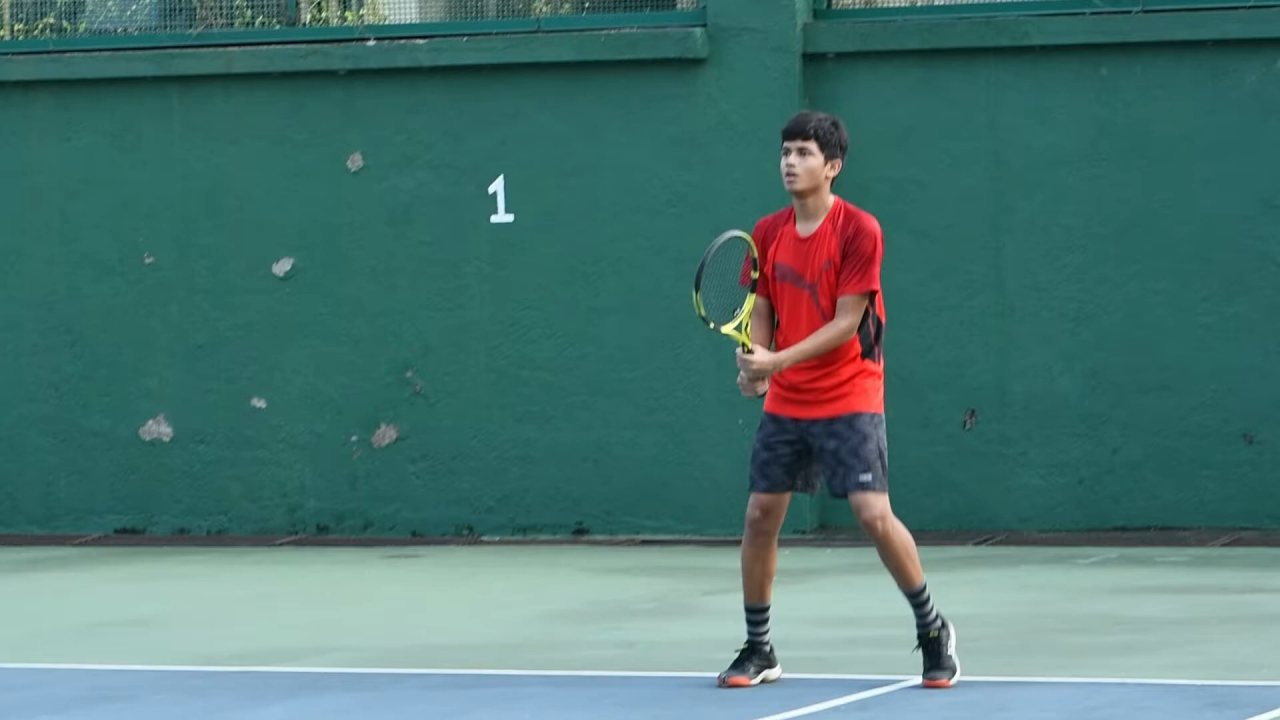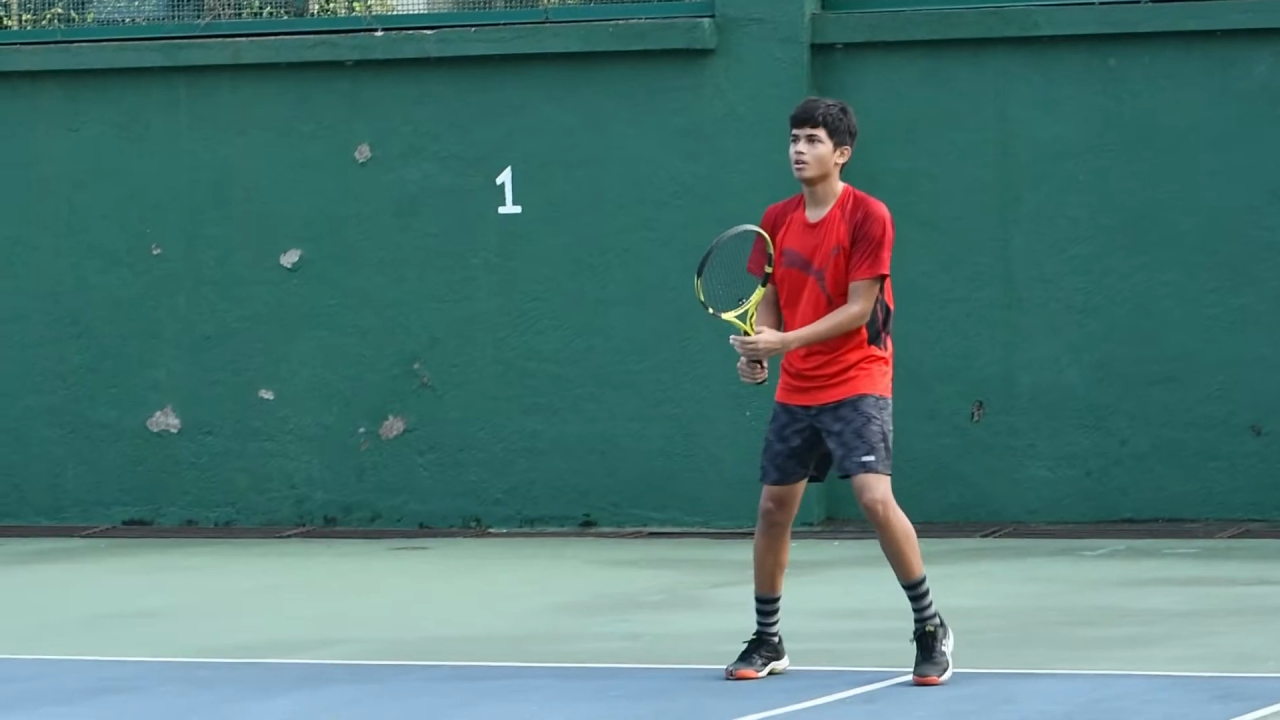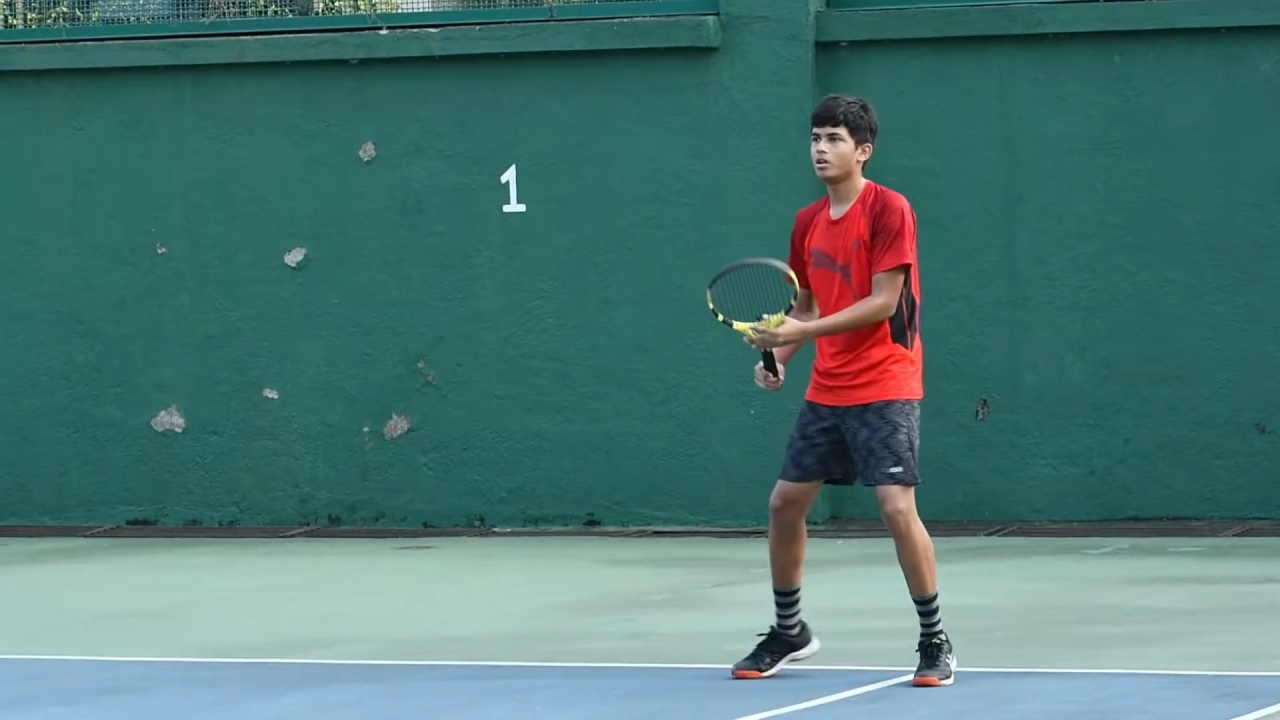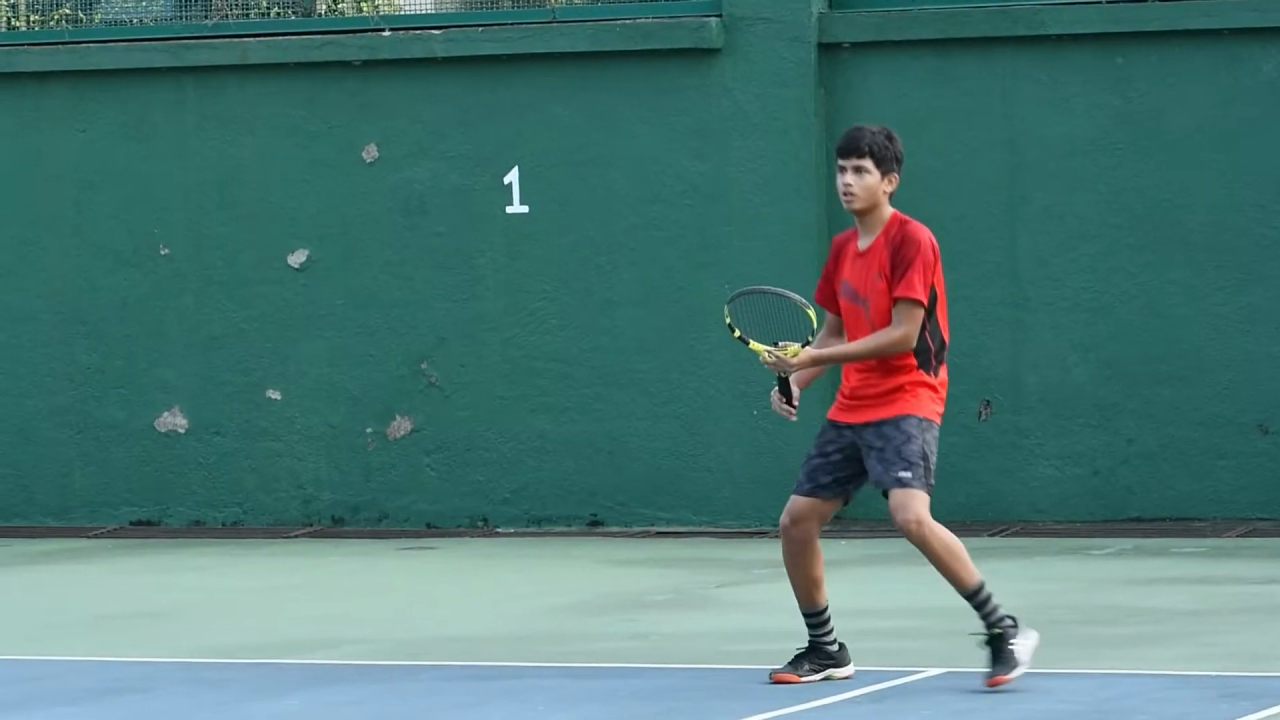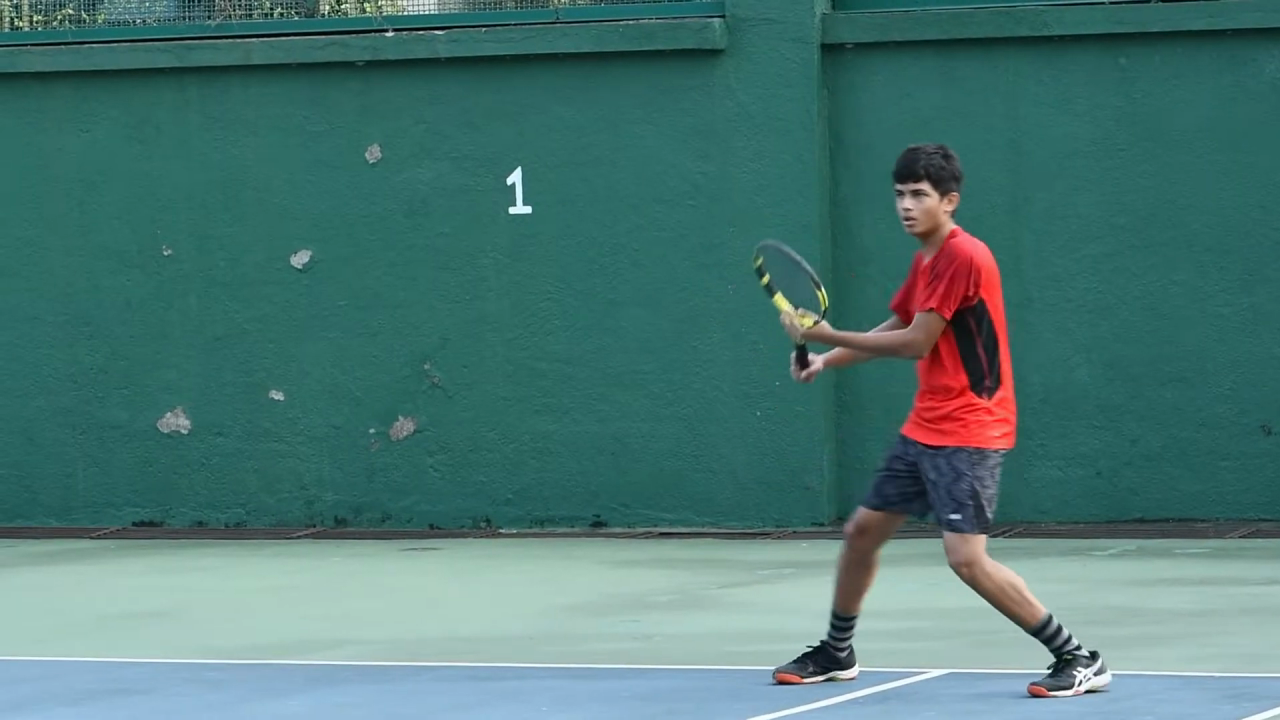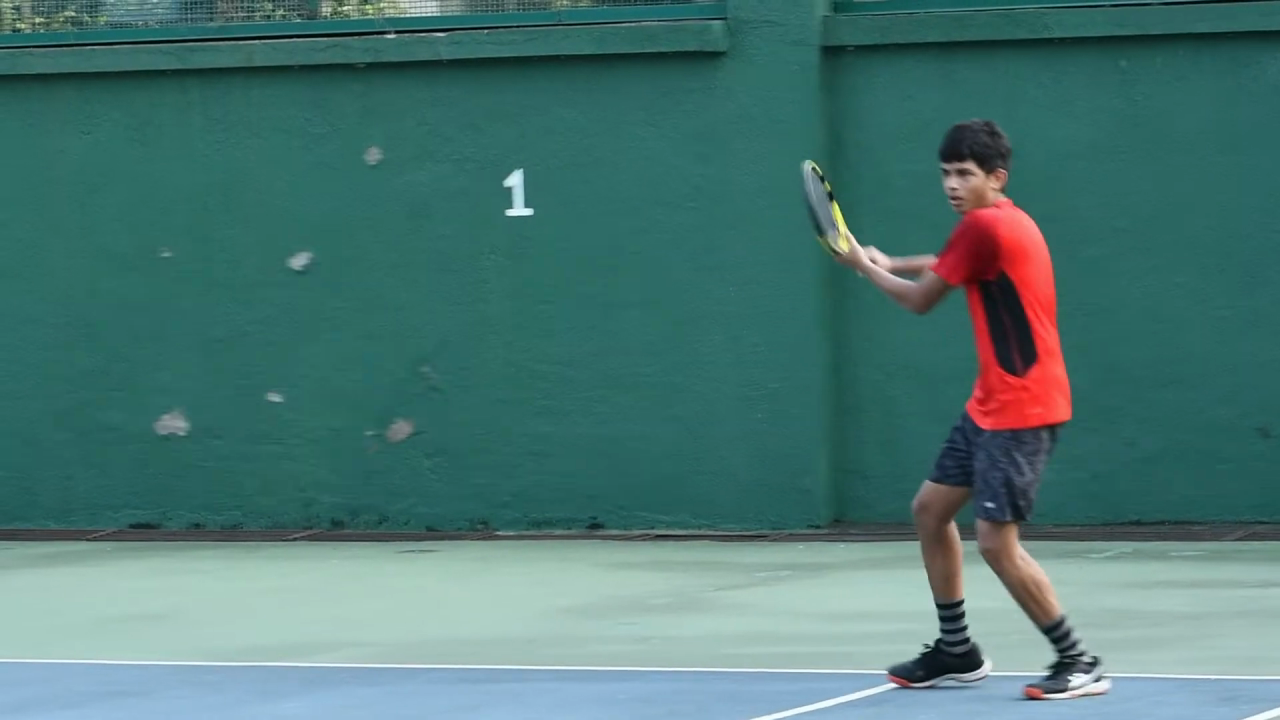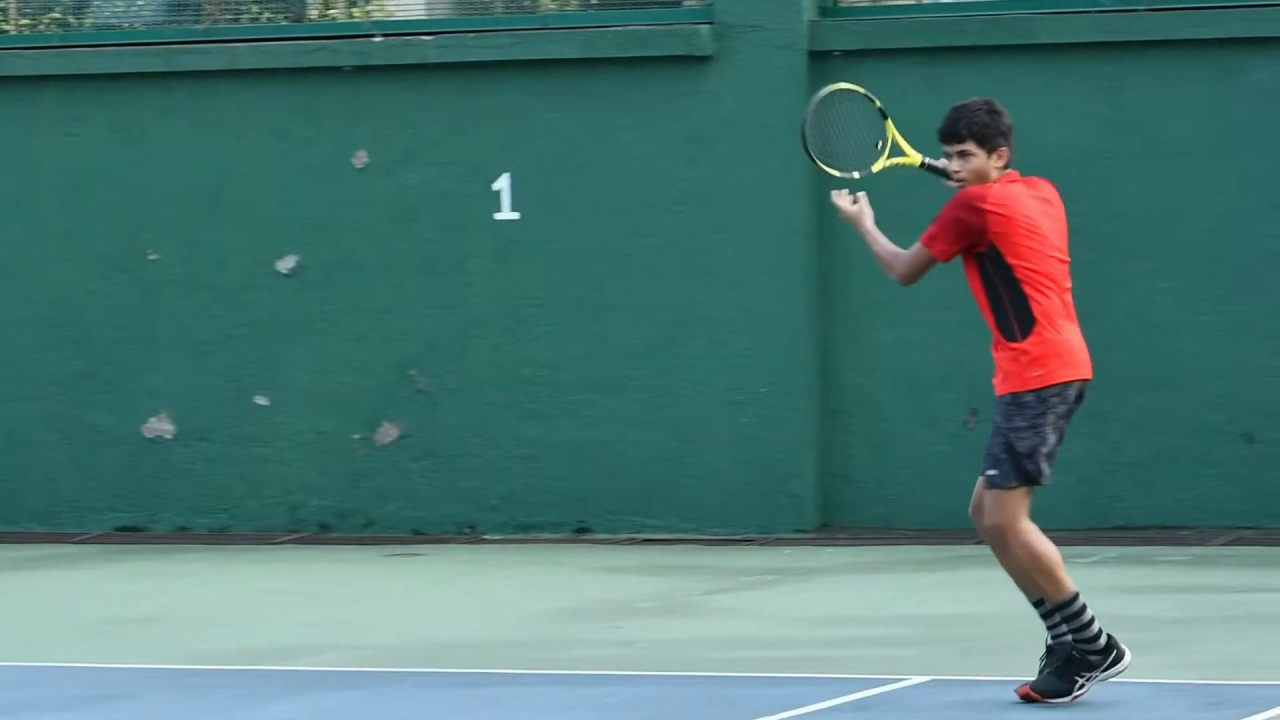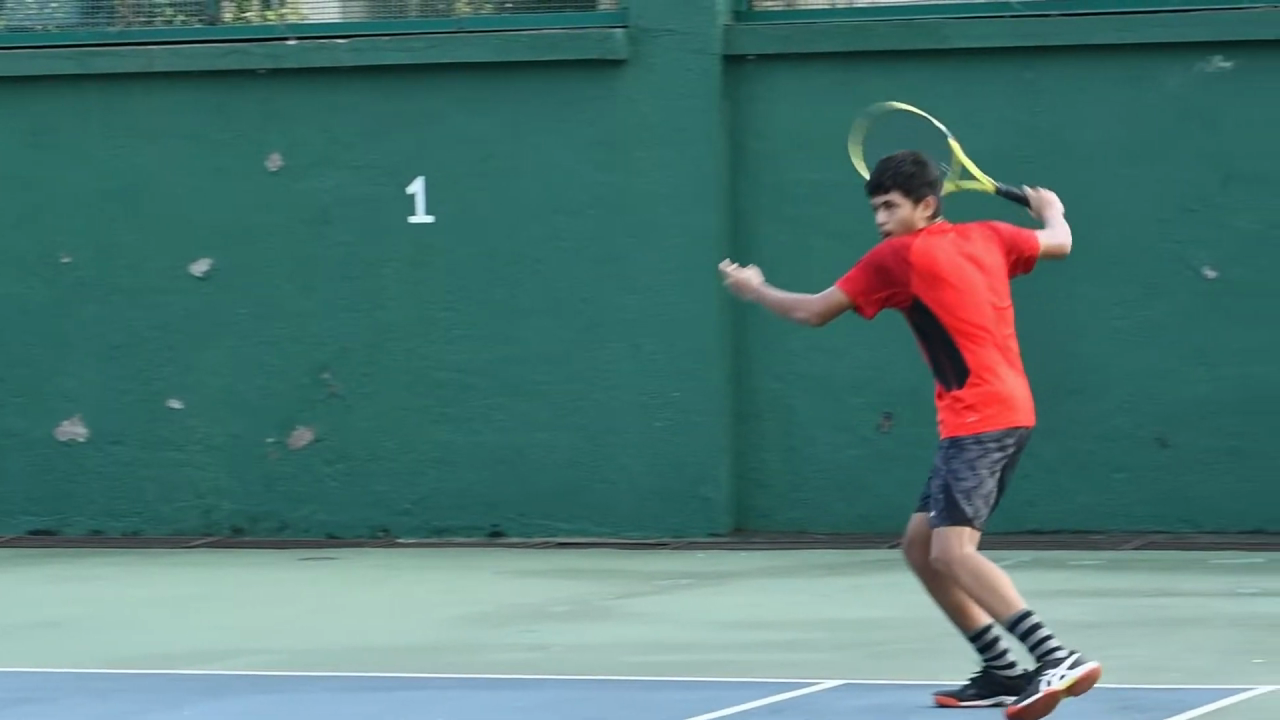
dt=0.4s
person 1, frame 1
left shoulder: (860, 230)
right shoulder: (768, 232)
left elbow: (846, 323)
left wrist: (778, 360)
right wrist: (754, 364)
left hip: (849, 399)
right hip: (785, 403)
left knee: (873, 515)
right knee: (759, 517)
left ankle: (932, 628)
right ankle: (758, 649)
person 1, frame 2
left shoulder: (869, 215)
right shoulder: (777, 219)
left elbow: (858, 310)
left wrist: (784, 341)
right wrist: (756, 349)
left hip: (857, 385)
right hip: (795, 391)
left knee: (876, 499)
right knee: (772, 510)
left ankle: (931, 630)
right ankle: (766, 640)
person 1, frame 3
left shoulder: (890, 208)
right shoulder: (806, 222)
left elbow: (885, 301)
left wrist: (803, 330)
right wrist: (778, 355)
left hip: (886, 388)
right hip: (826, 391)
left knee: (897, 510)
right knee: (784, 506)
left ankle: (935, 642)
right ankle: (789, 632)
person 1, frame 4
left shoulder: (913, 241)
right shoulder: (842, 247)
left elbow: (902, 337)
left wrist: (814, 357)
right wrist: (794, 381)
left hip: (907, 403)
right hip: (850, 411)
left knee: (912, 518)
right knee: (795, 526)
left ankle: (1005, 629)
right ankle: (824, 648)
person 1, frame 5
left shoulder: (960, 254)
right shoulder: (924, 260)
left elbow: (917, 343)
right elbow: (898, 326)
left wrist: (832, 338)
right wrist: (828, 357)
left hip: (971, 432)
right hip: (923, 429)
left knee: (966, 559)
right knee: (862, 532)
left ankle: (1080, 659)
right ankle: (836, 650)
person 1, frame 6
left shoulder: (985, 224)
right shoulder: (1007, 220)
left elbow: (920, 301)
left wrist: (864, 265)
right wrist: (894, 263)
left hip: (1023, 408)
right hip: (990, 404)
left knee: (997, 542)
right knee: (930, 510)
left ankle: (1081, 663)
right ankle: (957, 646)
person 1, frame 7
left shoulder: (972, 204)
right shoulder: (1038, 190)
left elbow: (904, 271)
left wrist: (862, 223)
right wrist: (973, 178)
left hip: (1037, 375)
right hip: (1051, 372)
left knee: (1004, 519)
right knee: (989, 516)
left ankle: (1097, 646)
right ankle: (1069, 646)
person 1, frame 8
left shoulder: (897, 257)
right shoulder: (988, 235)
left elbow: (811, 312)
right elbow: (1056, 242)
left wrist: (755, 288)
right wrist: (1049, 208)
left hip: (980, 422)
right hip: (1002, 416)
left knee: (954, 553)
right knee: (920, 548)
left ankle: (1059, 660)
right ankle: (1003, 670)
